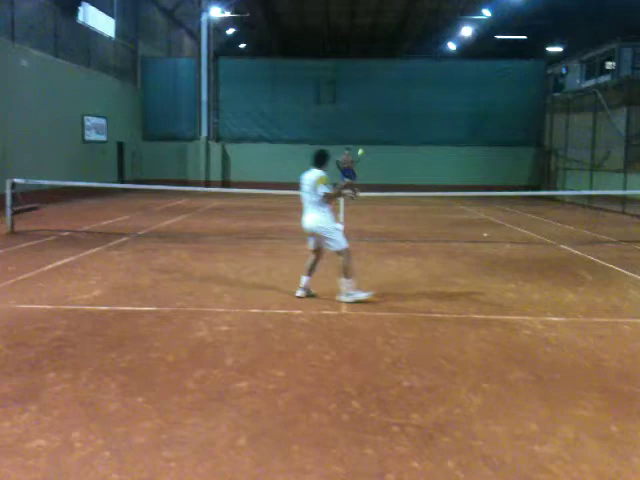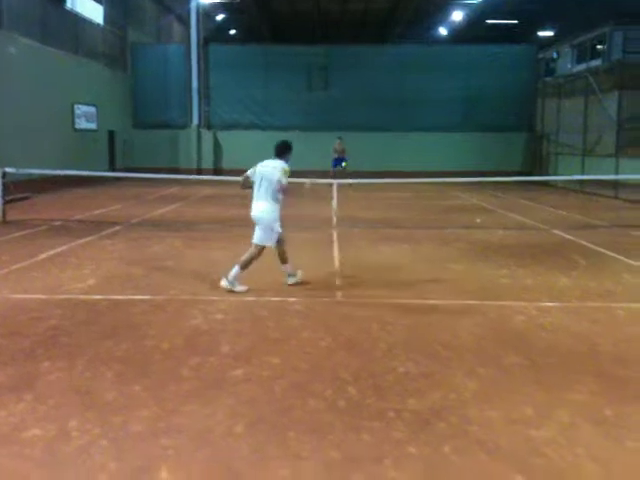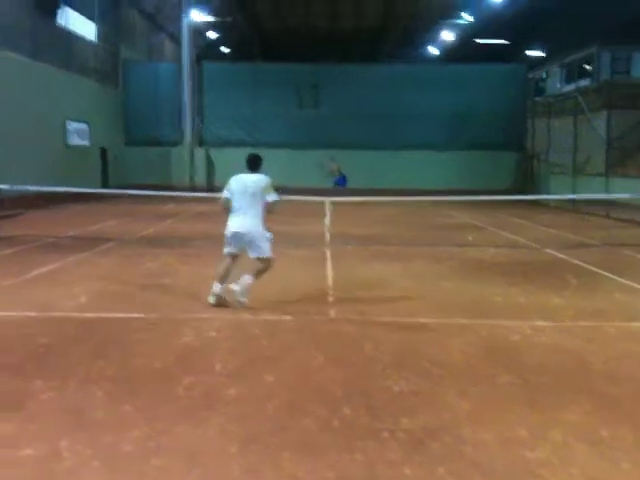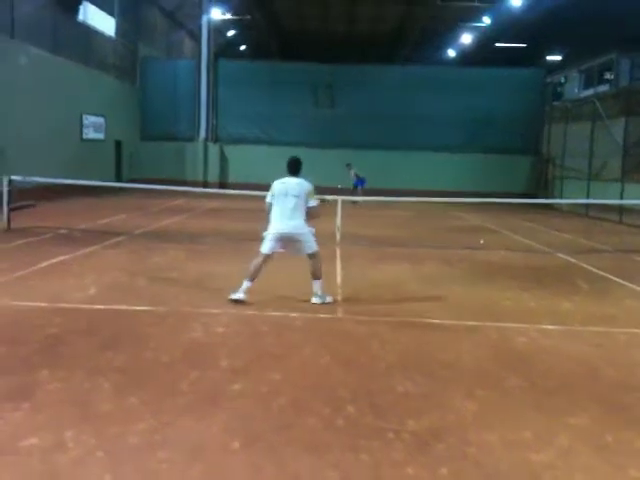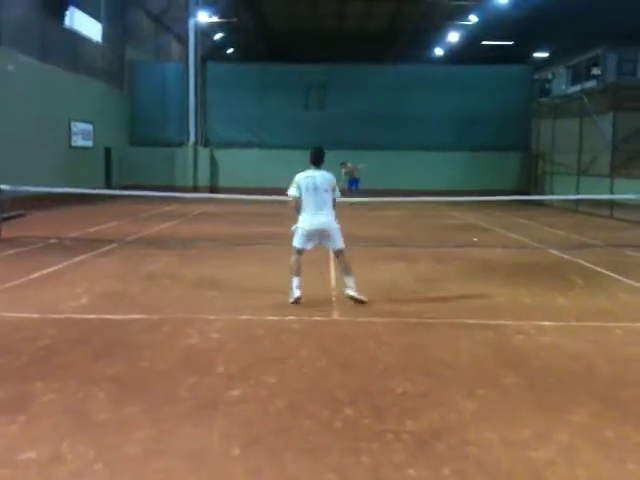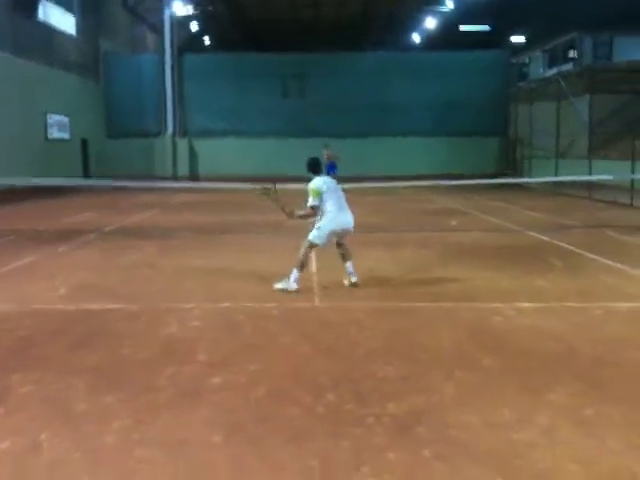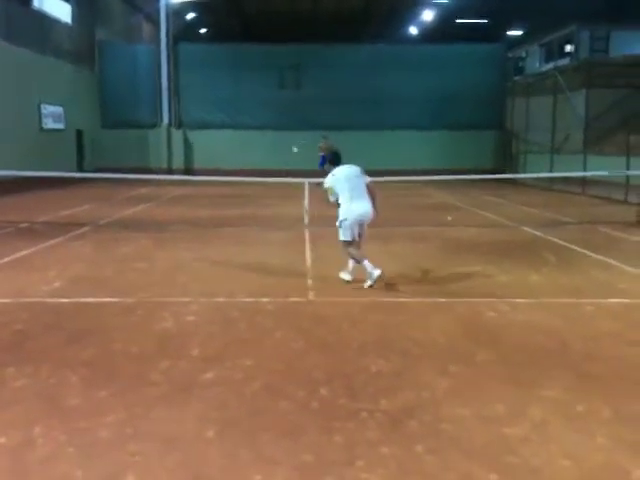
dt=0.4s
person 1, frame 1
left shoulder: (305, 176)
right shoulder: (320, 175)
right elbow: (327, 198)
left wrist: (340, 191)
right wrist: (343, 187)
left hip: (309, 222)
right hip: (323, 223)
left knee: (316, 253)
right knee: (345, 253)
left ankle: (303, 288)
right ankle: (349, 292)
person 1, frame 2
left shoulder: (262, 165)
right shoulder: (283, 167)
left elbow: (245, 181)
right elbow: (280, 188)
left hip: (257, 210)
right hip: (268, 214)
left knee: (280, 240)
right knee: (258, 249)
left ankle: (291, 275)
right ankle: (230, 279)
person 1, frame 3
left shoulder: (233, 180)
right shoulder: (265, 181)
left elbow: (224, 204)
right elbow: (269, 208)
left hip: (234, 226)
right hip: (253, 227)
left knee: (229, 259)
right knee: (266, 262)
left ankle: (216, 293)
right ankle: (241, 286)
person 1, frame 4
left shoulder: (276, 184)
right shoulder: (307, 186)
left elbow: (269, 208)
right elbow: (312, 212)
right wrist: (301, 215)
left hip: (277, 227)
right hip: (299, 228)
left knee: (262, 258)
right knee: (314, 257)
left ankle: (242, 292)
right ankle: (318, 295)
person 1, frame 5
left shoulder: (299, 178)
right shoulder: (331, 178)
left elbow: (295, 203)
right elbow: (333, 203)
left hip: (307, 222)
right hip: (328, 222)
left knee: (296, 254)
right knee: (340, 255)
left ankle: (296, 290)
right ankle: (351, 289)
person 1, frame 6
left shoulder: (313, 185)
right shoulder: (332, 181)
left elbow: (312, 211)
left wrist: (295, 215)
left hip: (333, 221)
right hip: (348, 220)
left knee: (307, 248)
right knee: (341, 244)
left ankle: (292, 282)
right ankle: (352, 276)
person 1, frame 7
left shoulder: (329, 180)
right shoulder: (356, 169)
left elbow: (335, 201)
right elbow: (371, 190)
right wrist: (374, 208)
left hip: (349, 211)
right hip: (367, 209)
left knee: (347, 245)
right knee: (357, 240)
left ankle: (372, 271)
right ankle: (348, 272)
